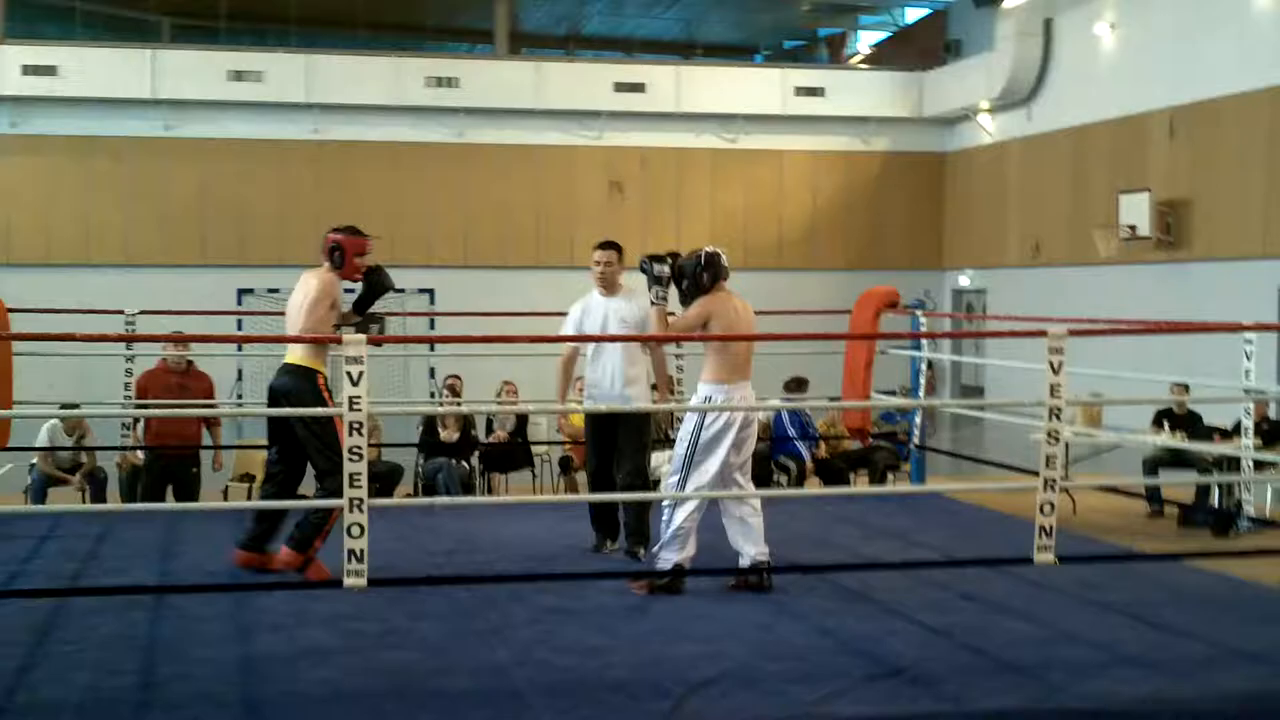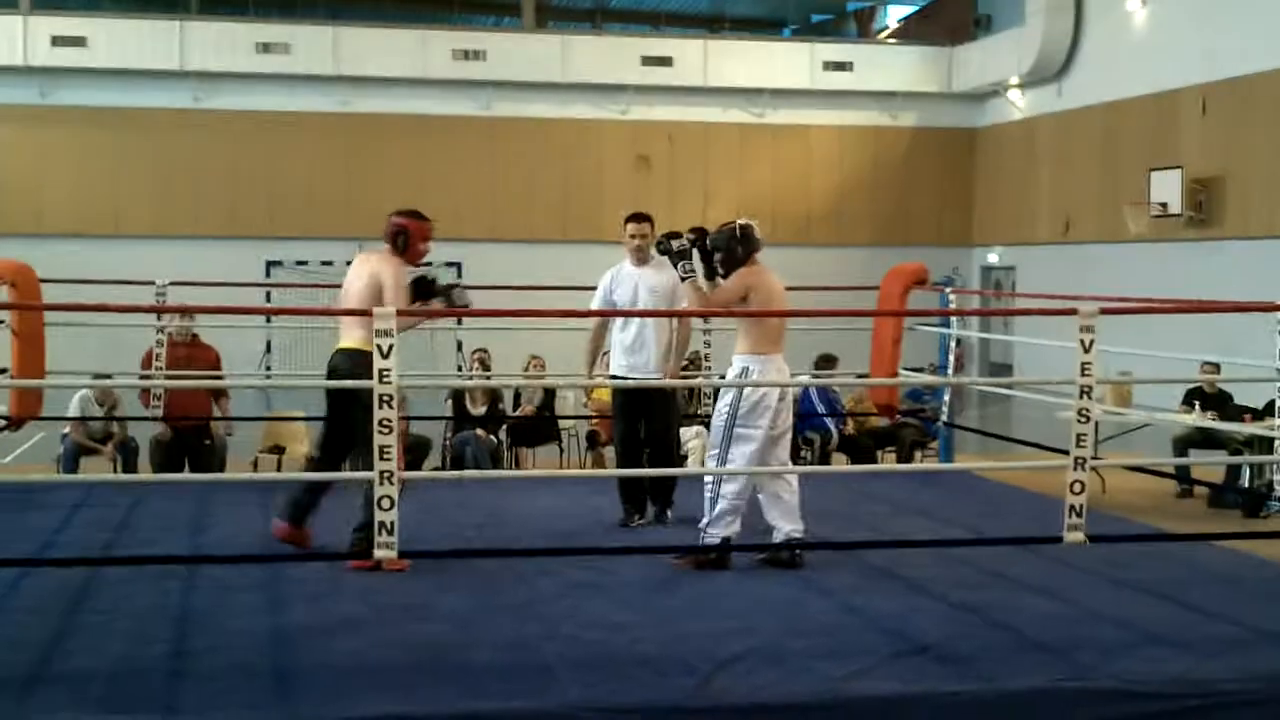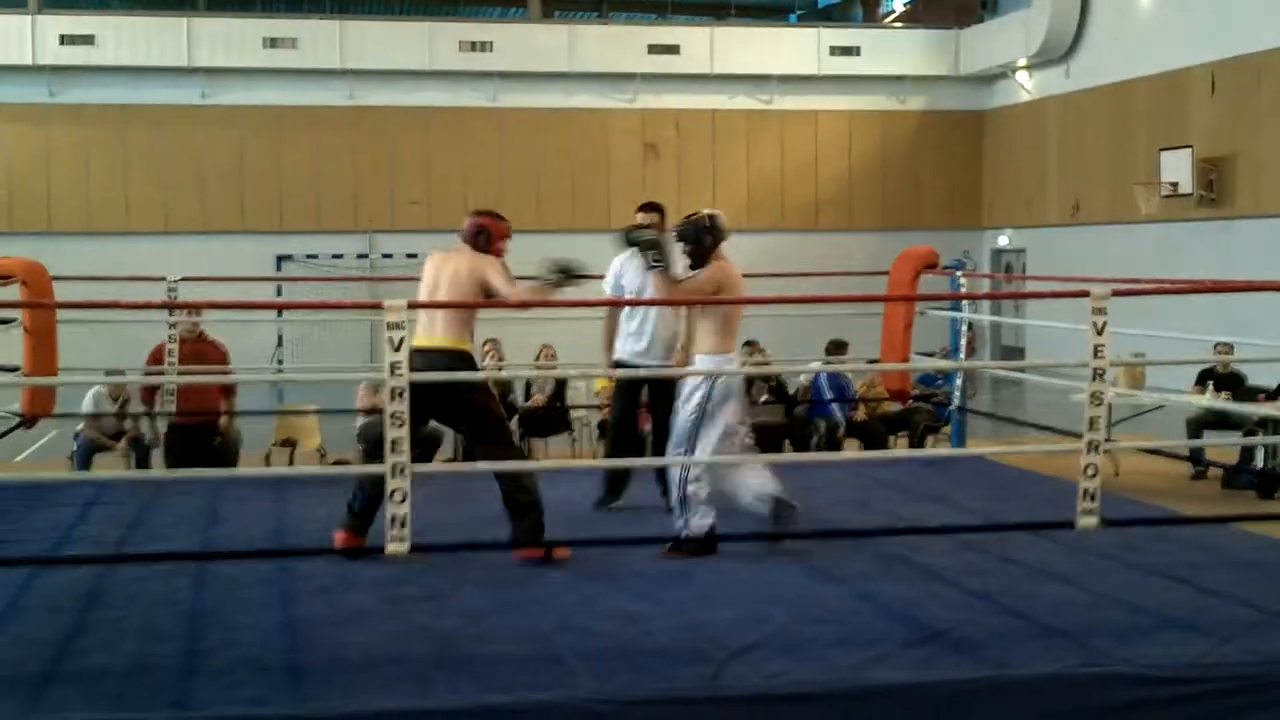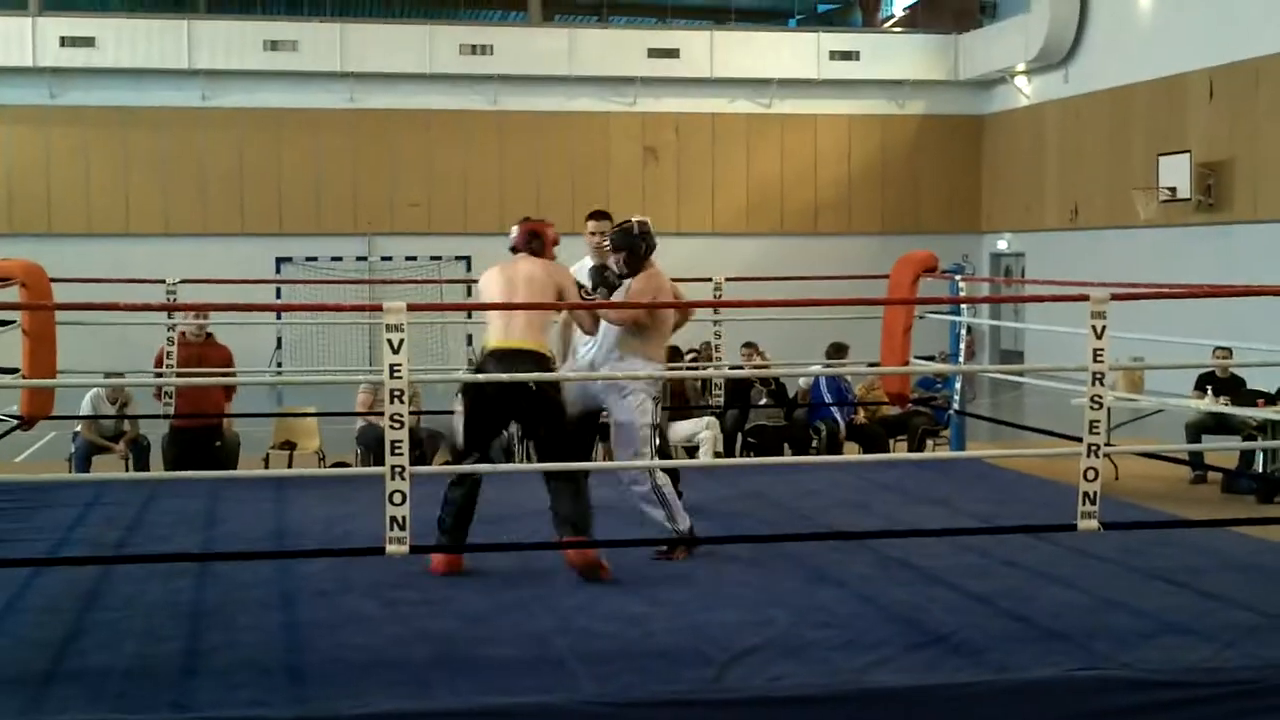
dt=0.4s
person 1, frame 1
left shoulder: (311, 278)
right shoulder: (326, 283)
left elbow: (335, 323)
right elbow: (305, 331)
left wrist: (366, 299)
right wrist: (348, 329)
left hip: (285, 379)
right hip: (305, 381)
left knee: (283, 471)
right knee: (336, 471)
left ankle: (251, 548)
right ankle: (298, 550)
person 1, frame 2
left shoulder: (363, 259)
right shoulder: (391, 266)
right elbow: (399, 321)
left wrist: (414, 294)
right wrist: (442, 301)
left hip: (340, 361)
right hip: (366, 366)
left knee: (331, 449)
right knee: (378, 459)
left ankle: (292, 520)
right ankle: (366, 550)
person 1, frame 3
left shoulder: (433, 260)
right shoulder: (483, 265)
right elbow: (517, 296)
right wrist: (557, 277)
left hip: (418, 362)
right hip: (455, 365)
right knee: (502, 451)
left ankle: (351, 532)
right ankle: (530, 542)
person 1, frame 4
left shoulder: (488, 277)
right shoulder: (556, 271)
right elbow: (588, 325)
left hip: (492, 367)
right hip: (534, 368)
left knee: (468, 463)
right knee: (561, 466)
left ankle: (448, 551)
right ankle: (578, 546)
person 2, frame 1
left shoulder: (709, 303)
right shoulder: (743, 306)
left elbow: (665, 333)
left wrist: (658, 291)
right wrist: (679, 292)
left hip: (715, 399)
right hip: (743, 398)
left knee: (685, 486)
right knee: (739, 486)
left ankle: (669, 569)
right ankle: (756, 566)
person 2, frame 2
left shoulder: (746, 277)
right shoulder: (770, 278)
left elbow: (704, 307)
right elbow: (721, 301)
left wrist: (684, 266)
right wrist: (707, 267)
left hip: (750, 372)
right hip: (776, 371)
left knee: (727, 461)
right knee: (775, 462)
left ankle: (715, 544)
right ankle: (789, 541)
person 2, frame 3
left shoulder: (718, 271)
right shoulder: (721, 272)
left elbow: (672, 295)
right elbow: (684, 285)
left wrist: (652, 257)
right wrist: (657, 256)
left hip: (712, 371)
right hip: (716, 368)
left knee: (684, 455)
right knee: (726, 452)
left ankle: (696, 535)
right ankle: (773, 502)
person 2, frame 4
left shoulder: (646, 284)
right shoulder: (660, 280)
left elbow: (621, 317)
right elbow: (685, 312)
left wrist: (601, 292)
left hip: (635, 384)
right hip: (611, 369)
left knee: (639, 469)
left ankle: (681, 533)
person 3, frame 1
left shoulder: (639, 305)
right shoulder: (582, 307)
left elbow: (655, 351)
right elbow: (569, 356)
left wrist: (664, 391)
right wrist: (561, 401)
left hip: (634, 403)
right hip: (596, 404)
left knee: (633, 474)
right knee: (598, 472)
left ankle: (638, 541)
right ankle: (606, 533)
person 3, frame 2
left shoulder: (669, 275)
right shoulder: (613, 277)
left elbow: (684, 322)
right elbow: (600, 326)
left wrist: (675, 361)
right wrist: (588, 369)
left hip: (660, 373)
right hip: (624, 372)
left knee: (663, 442)
right knee: (627, 442)
left ankle: (662, 503)
right ankle: (634, 507)
person 3, frame 3
right shoulder: (621, 263)
right elbow: (612, 311)
left wrist: (683, 351)
right wrist: (607, 353)
left hip: (666, 359)
right hip: (628, 357)
left knee: (666, 428)
right knee: (620, 426)
left ankle: (671, 490)
right ankle: (612, 489)
person 3, frame 4
right shoulder: (577, 273)
right elbow: (568, 319)
right wrist: (563, 361)
right hip: (587, 365)
right knee: (577, 438)
left ankle: (670, 492)
